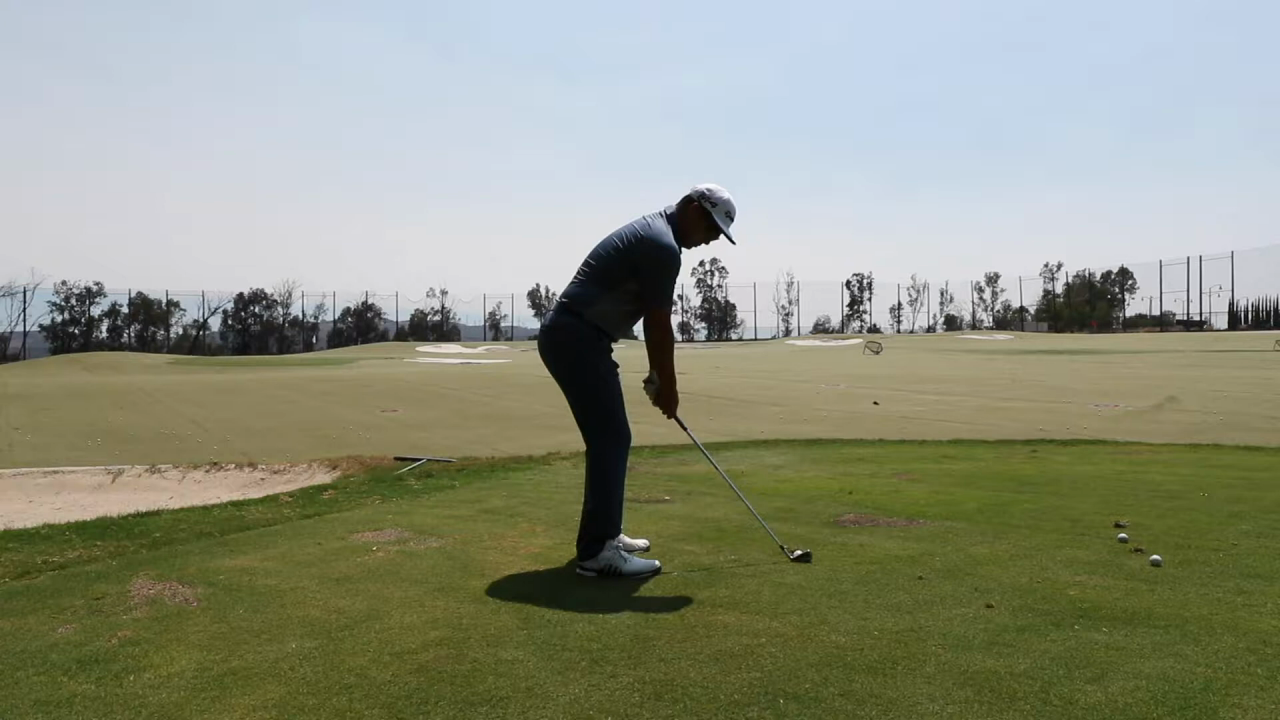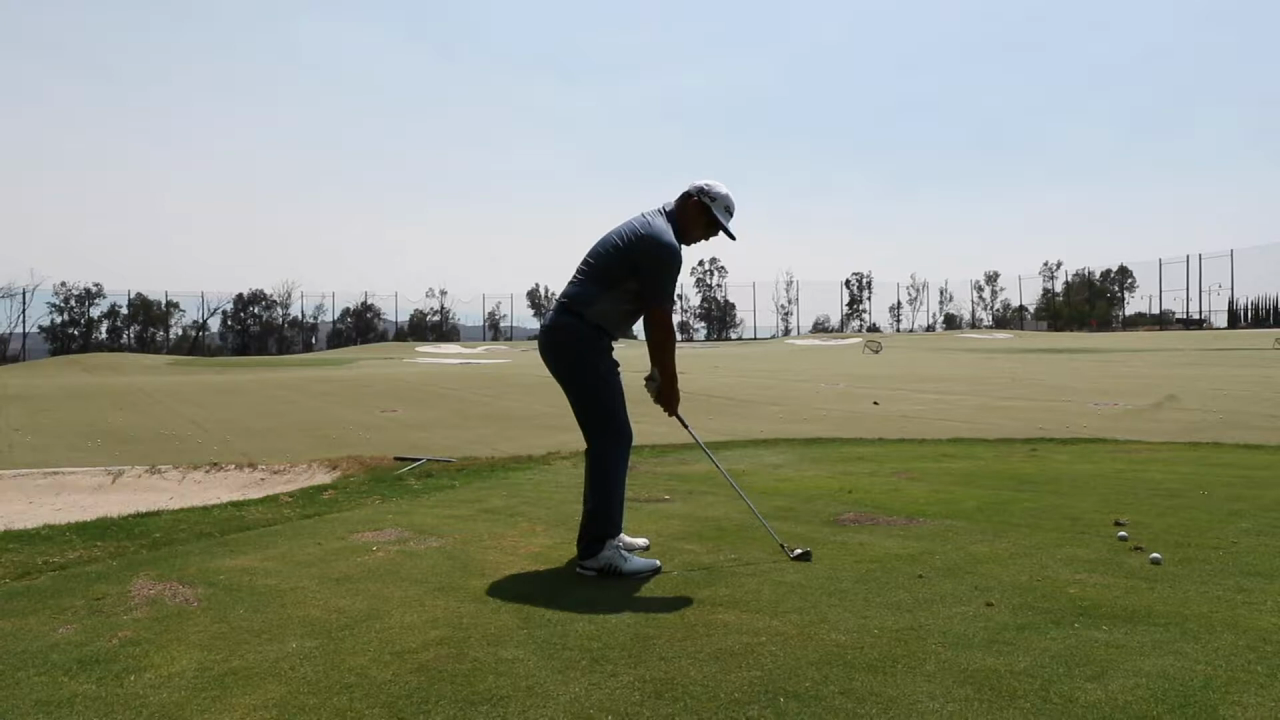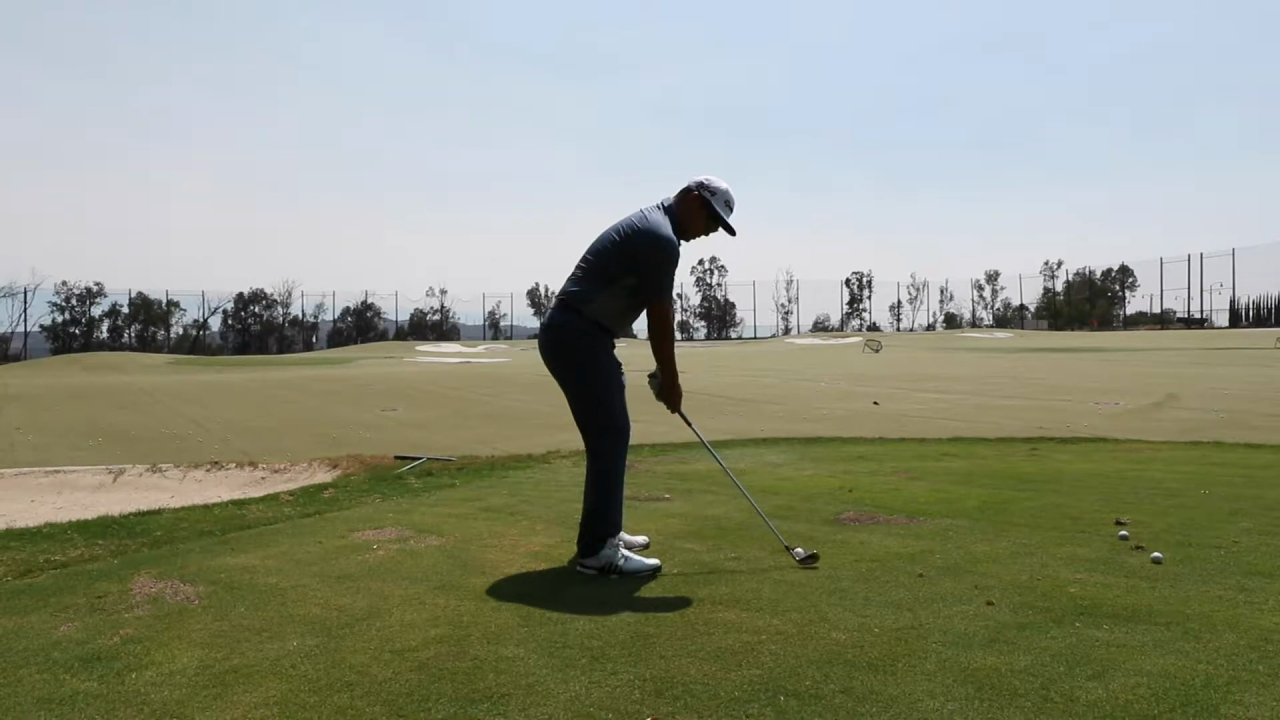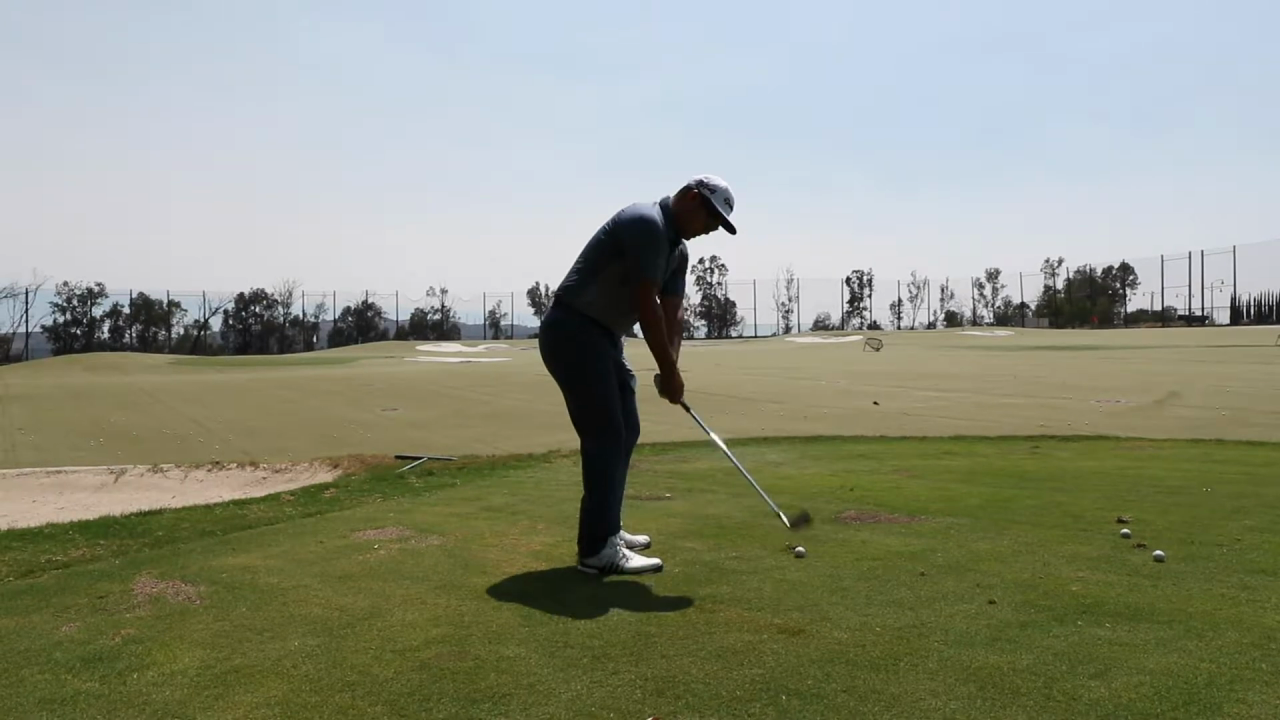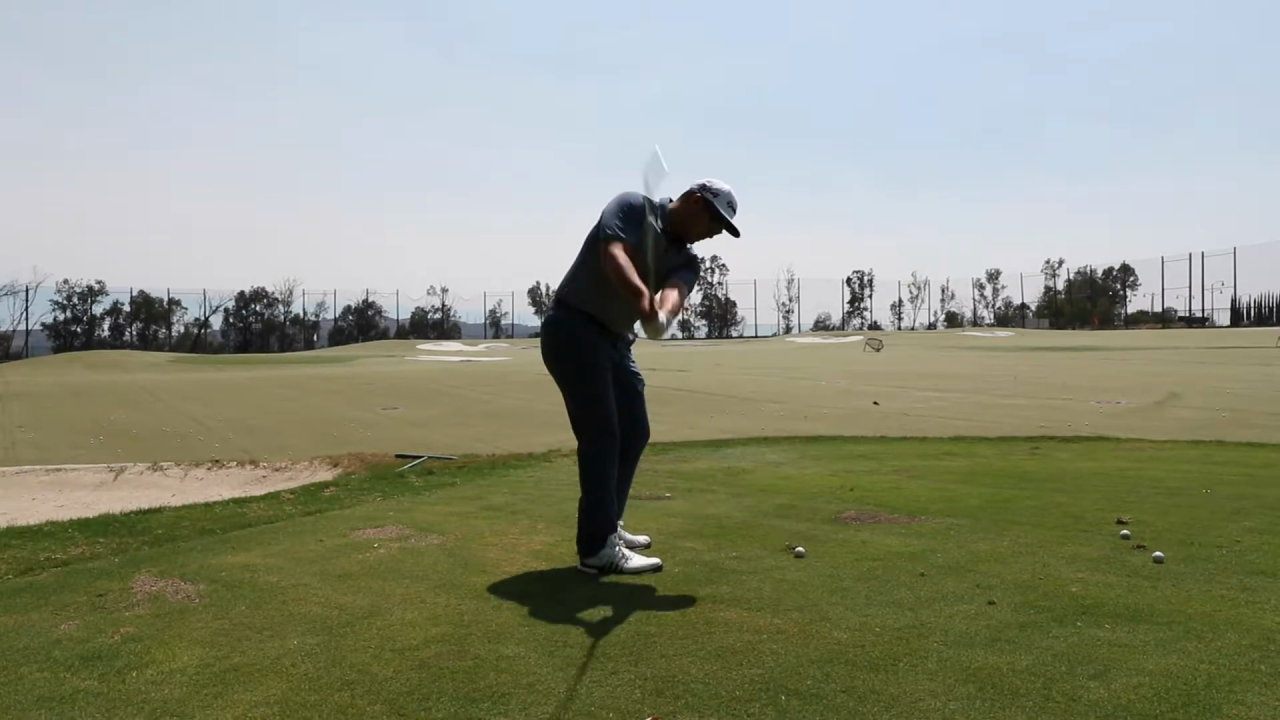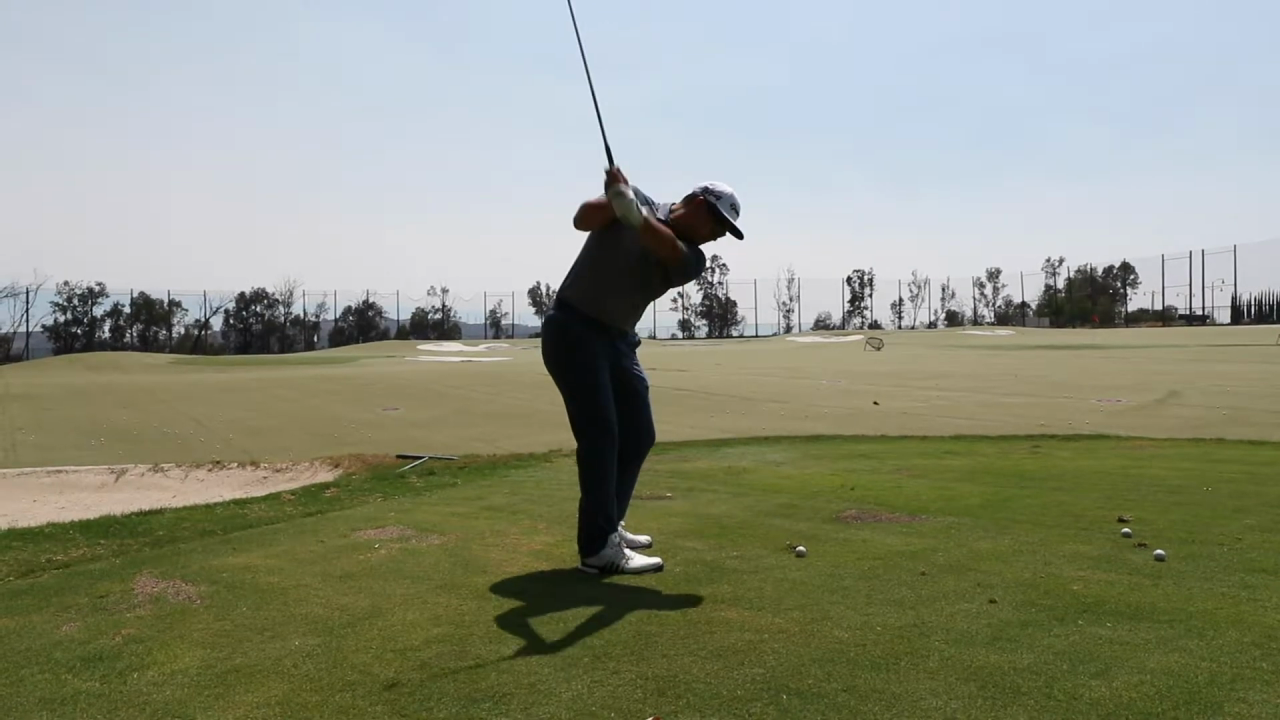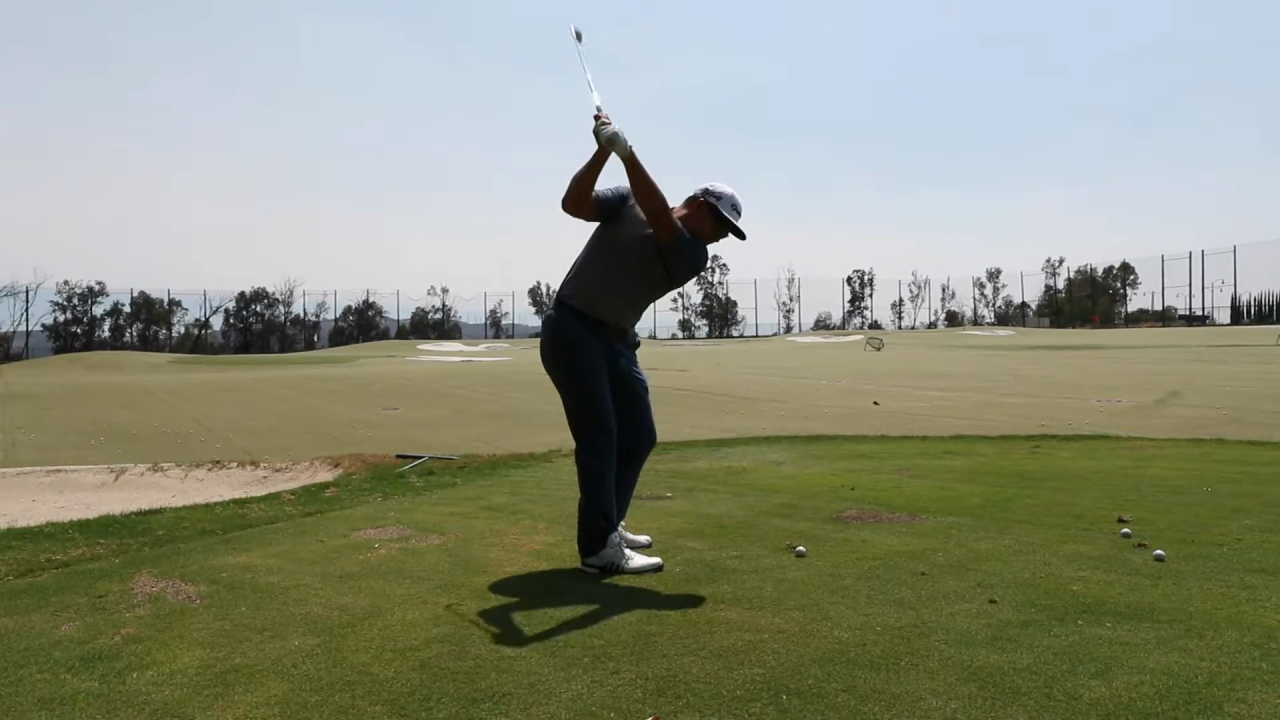
dt=0.5s
person 1, frame 1
left shoulder: (653, 232)
right shoulder: (663, 246)
left elbow: (654, 320)
right elbow: (659, 325)
left wrist: (656, 376)
right wrist: (668, 386)
left hip: (573, 336)
right hip: (576, 339)
left knee: (609, 437)
right knee: (611, 439)
left ankle: (602, 533)
right ankle: (596, 551)
person 1, frame 2
left shoulder: (652, 229)
right shoulder: (663, 244)
left elbow: (654, 318)
right elbow: (661, 324)
left wrist: (657, 373)
right wrist: (670, 384)
left hip: (573, 335)
right hip: (578, 339)
left knee: (609, 437)
right knee: (613, 439)
left ankle: (603, 532)
right ankle: (598, 550)
person 1, frame 3
left shoulder: (657, 231)
right shoulder: (658, 237)
left elbow: (663, 311)
right elbow: (659, 319)
left wrist: (664, 373)
right wrist: (671, 380)
left hip: (586, 336)
right hip: (575, 337)
left knee: (612, 434)
right knee: (609, 437)
left ankle: (604, 531)
right ankle: (597, 549)
person 1, frame 4
left shoulder: (677, 248)
right shoulder: (645, 222)
left elbow: (672, 311)
right elbow: (646, 304)
left wrist: (670, 366)
right wrist: (668, 371)
left hip: (603, 337)
right hip: (573, 332)
left knee: (624, 432)
right knee: (605, 435)
left ankle: (605, 529)
right ankle: (598, 548)
person 1, frame 5
left shoulder: (687, 260)
right shoulder: (634, 208)
left elbow: (673, 293)
right elbow: (612, 254)
left wrist: (660, 315)
right wrist: (641, 296)
left hip: (614, 338)
right hip: (572, 329)
left knee: (633, 434)
right knee: (601, 434)
left ankle: (606, 527)
right ankle: (597, 548)
person 1, frame 6
left shoulder: (691, 259)
right shoulder: (634, 198)
left elbow: (665, 246)
right elbow: (583, 218)
left wrist: (635, 214)
right wrist: (614, 202)
left hip: (617, 339)
right hip: (573, 329)
left knee: (638, 436)
right knee: (600, 434)
left ankle: (608, 527)
right ankle: (598, 548)
person 1, frame 7
left shoulder: (692, 256)
right shoulder: (627, 200)
right elbow: (573, 203)
right wrist: (603, 151)
left hip: (615, 341)
right hip: (570, 328)
left knee: (638, 437)
right knee: (598, 435)
left ankle: (608, 526)
right ankle: (598, 548)
